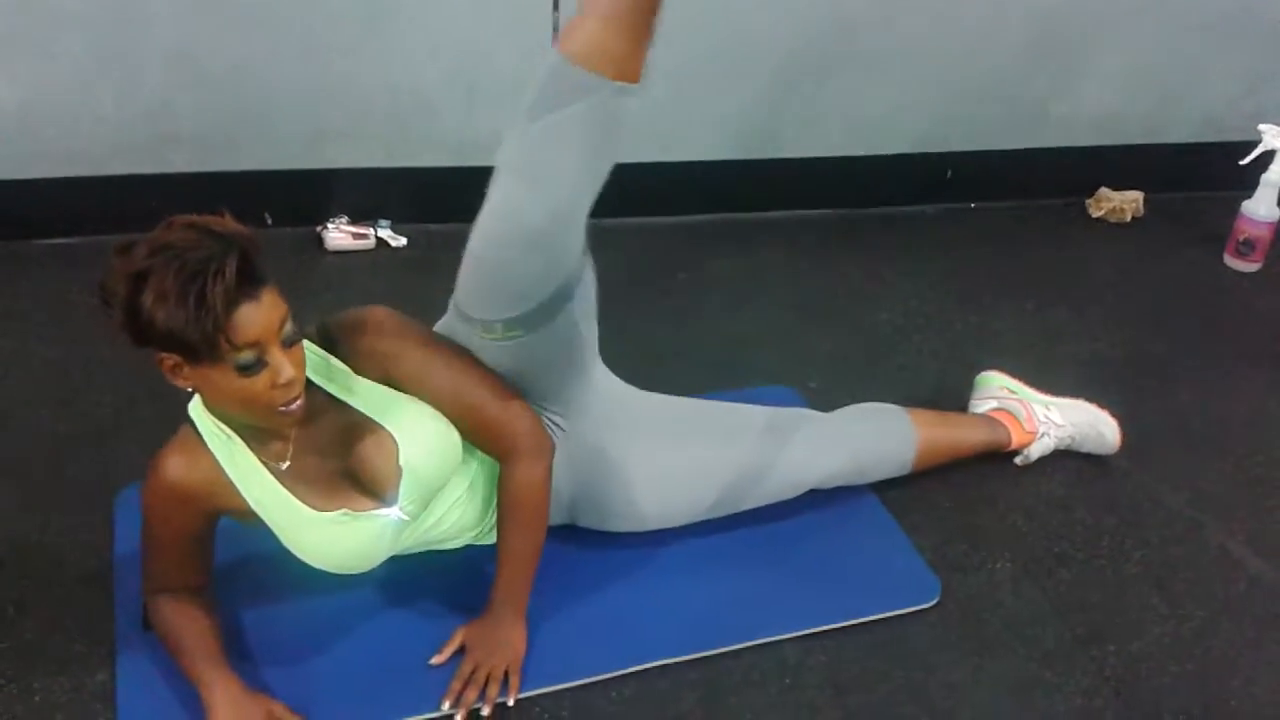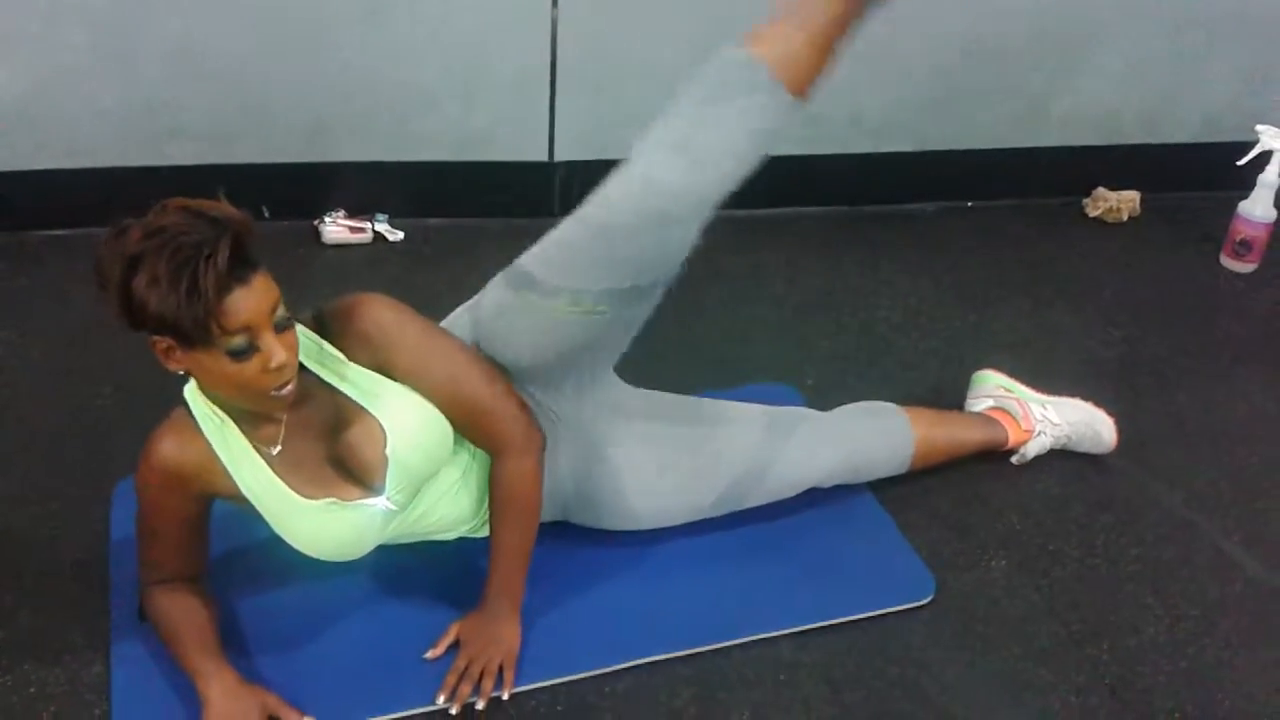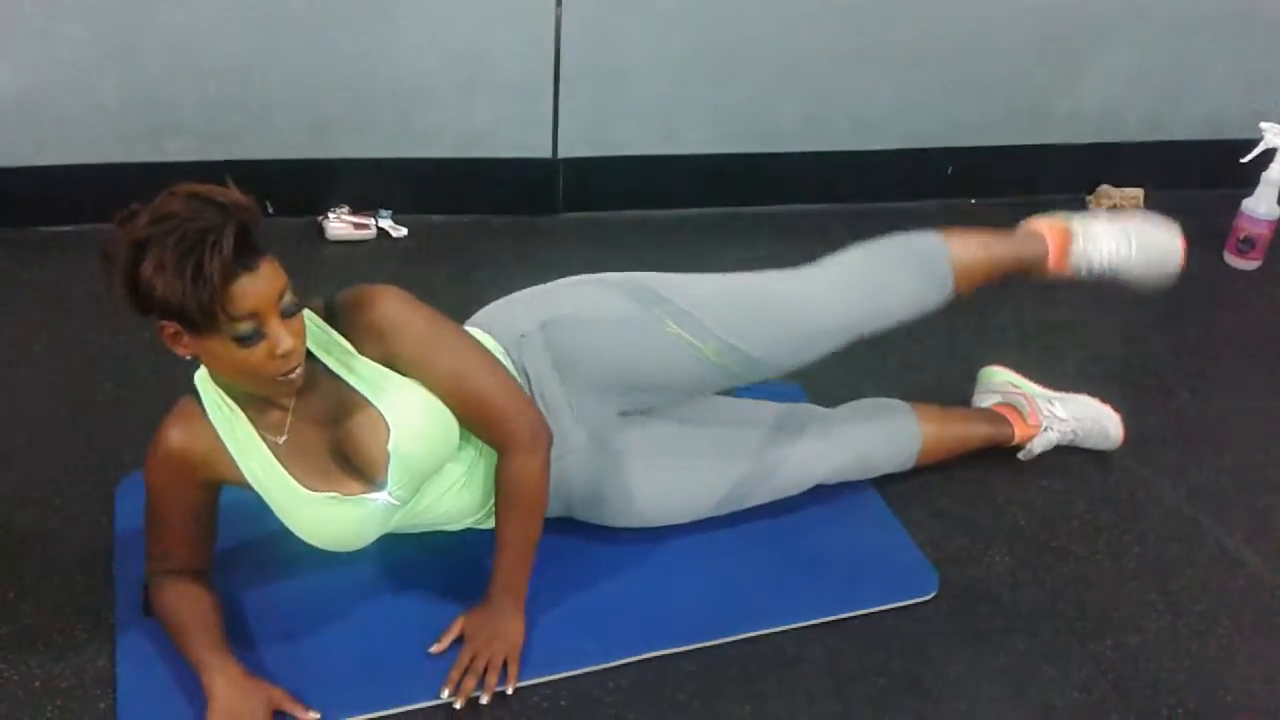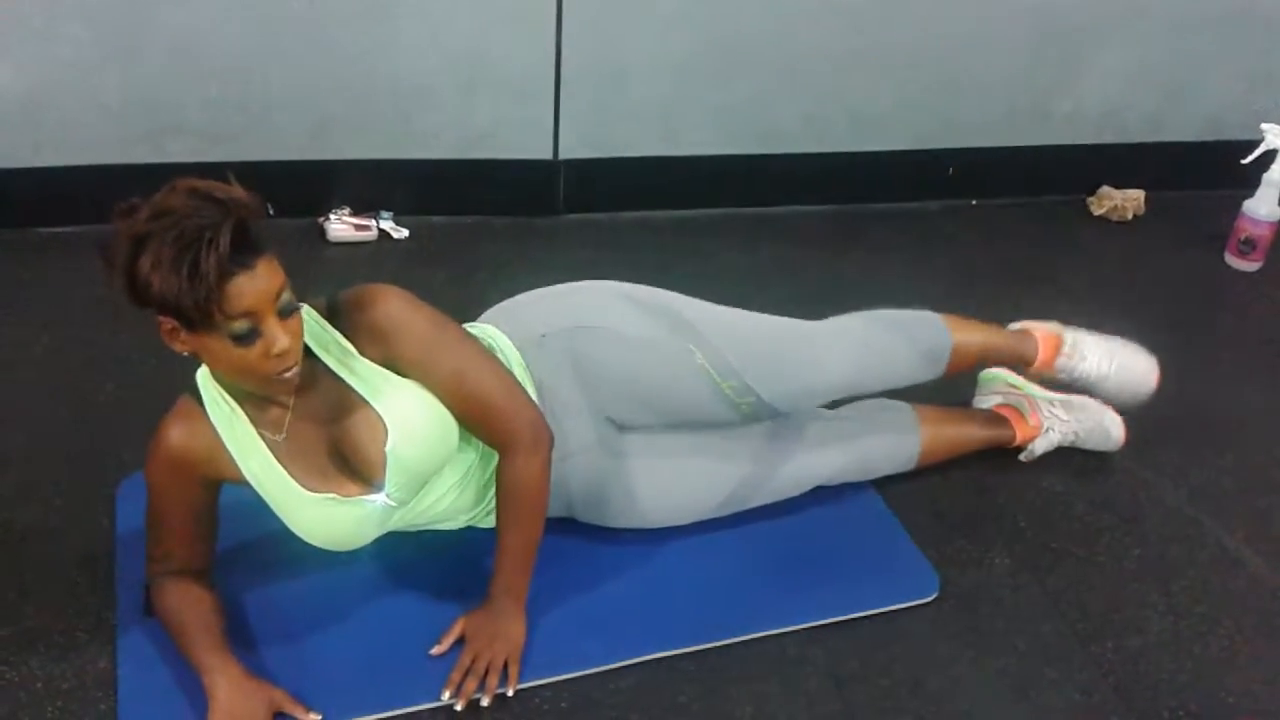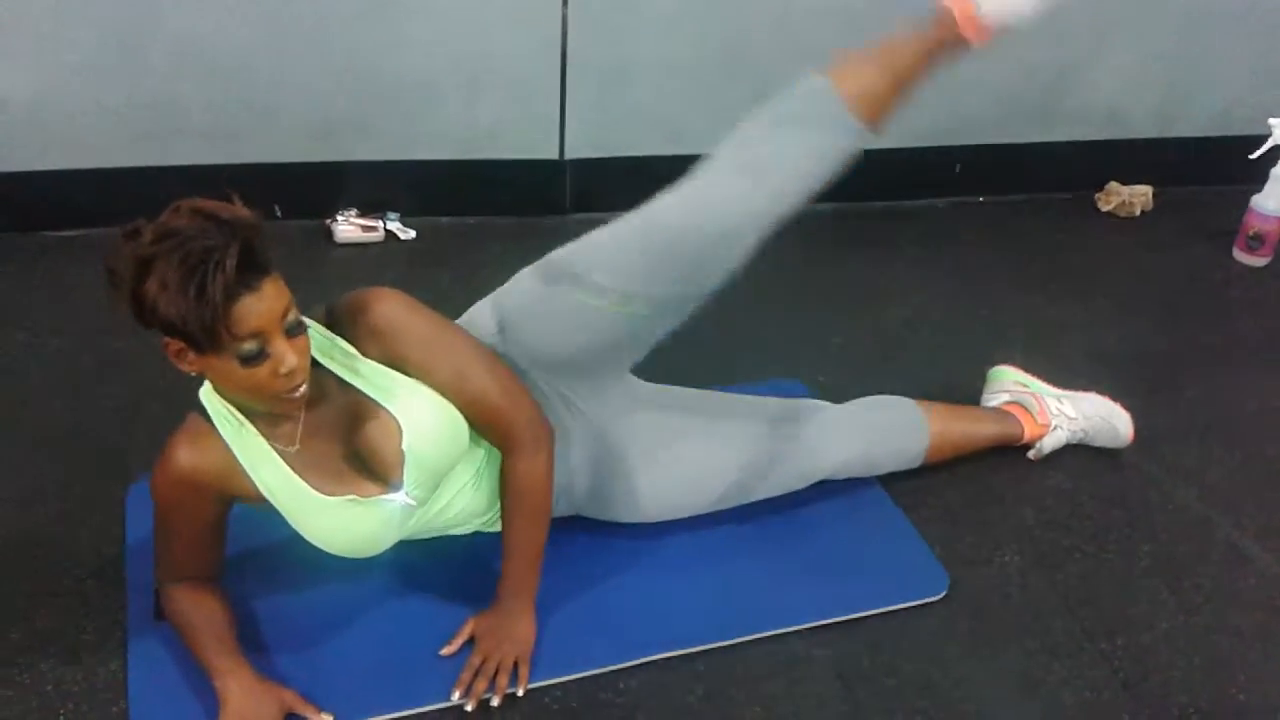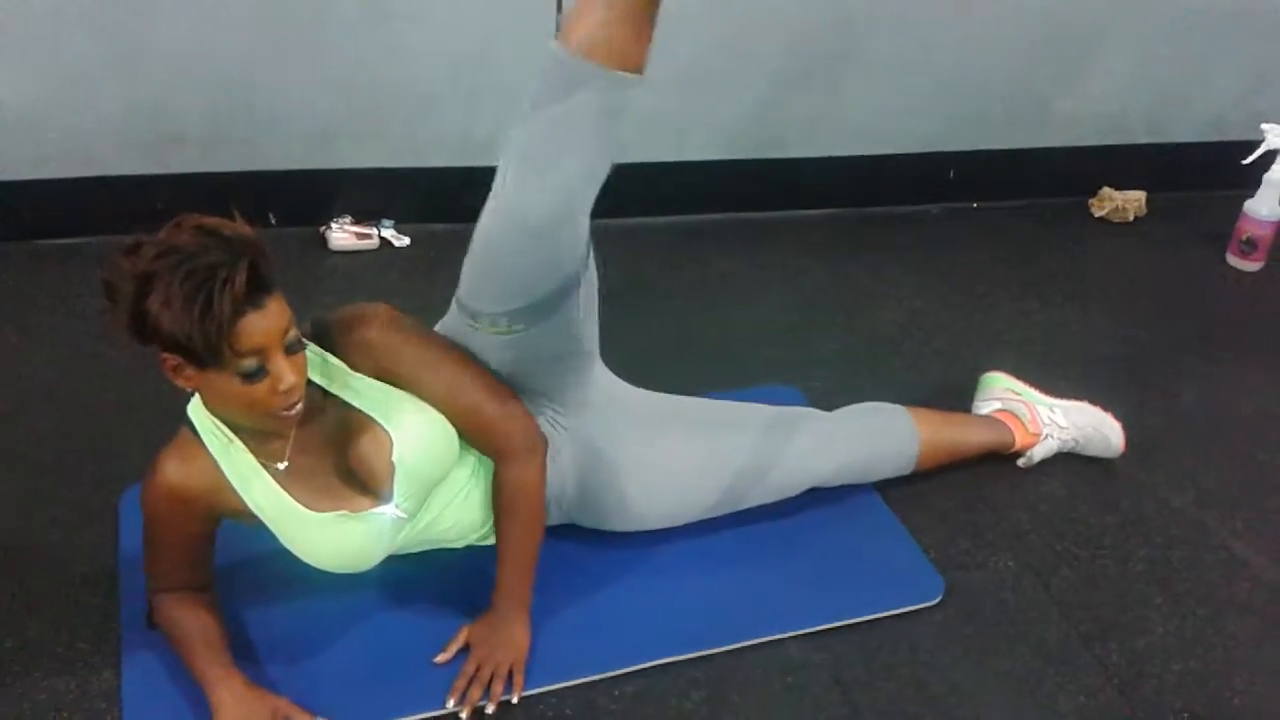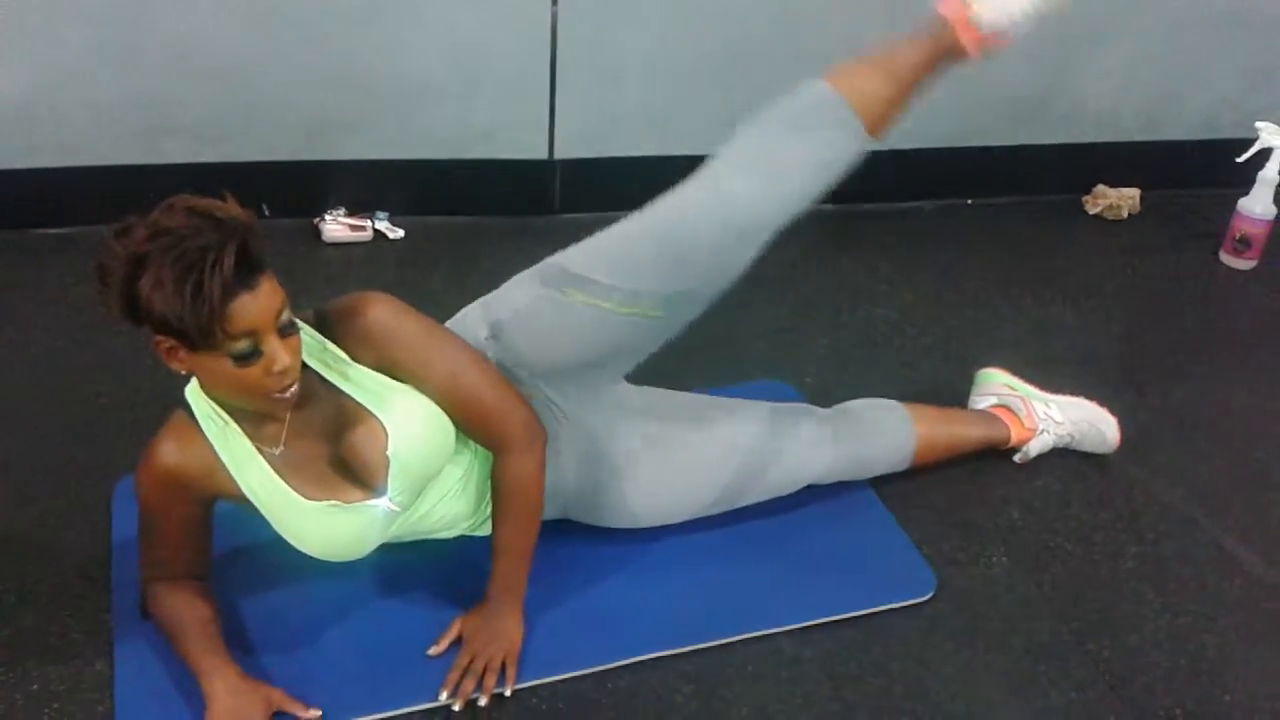
dt=0.4s
person 1, frame 1
left shoulder: (367, 345)
right shoulder: (188, 476)
left elbow: (525, 447)
right elbow: (172, 594)
left wrist: (508, 612)
left hip: (535, 396)
right hip: (534, 482)
right knee: (803, 453)
right ankle: (1004, 422)
person 1, frame 2
left shoulder: (360, 329)
right shoulder: (181, 460)
left elbow: (519, 439)
right elbow: (170, 580)
left wrist: (502, 606)
left hip: (540, 393)
right hip: (556, 489)
right knee: (802, 452)
right ankle: (1002, 422)
person 1, frame 3
left shoulder: (371, 320)
right shoulder: (188, 449)
left elbow: (524, 436)
right elbow: (176, 573)
left wrist: (506, 603)
left hip: (554, 366)
right hip: (571, 485)
left knee: (812, 308)
right knee: (811, 445)
left ankle: (1044, 243)
right ankle: (1010, 419)
person 1, frame 4
left shoulder: (372, 320)
right shoulder: (189, 446)
left elbow: (525, 434)
right elbow: (177, 574)
left wrist: (507, 605)
left hip: (565, 366)
right hip: (569, 485)
left knee: (822, 365)
right knee: (803, 452)
left ankle: (1029, 351)
right ankle: (1007, 420)
person 1, frame 5
left shoulder: (375, 324)
right shoulder: (198, 463)
left elbow: (524, 428)
right elbow: (186, 581)
left wrist: (517, 603)
left hip: (546, 378)
right hip: (575, 476)
left knee: (710, 222)
right knee: (813, 442)
right ankle: (1014, 414)
person 1, frame 6
left shoulder: (364, 345)
right shoulder: (188, 479)
left elbow: (519, 446)
right elbow: (175, 593)
left wrist: (511, 611)
left hip: (538, 399)
right hip: (561, 492)
right ankle: (1008, 426)
person 1, frame 7
left shoulder: (364, 327)
right shoulder: (182, 462)
left elbow: (519, 437)
right elbow: (171, 580)
left wrist: (505, 601)
left hip: (540, 373)
right hip: (567, 483)
right knee: (795, 447)
right ankle: (1003, 418)
